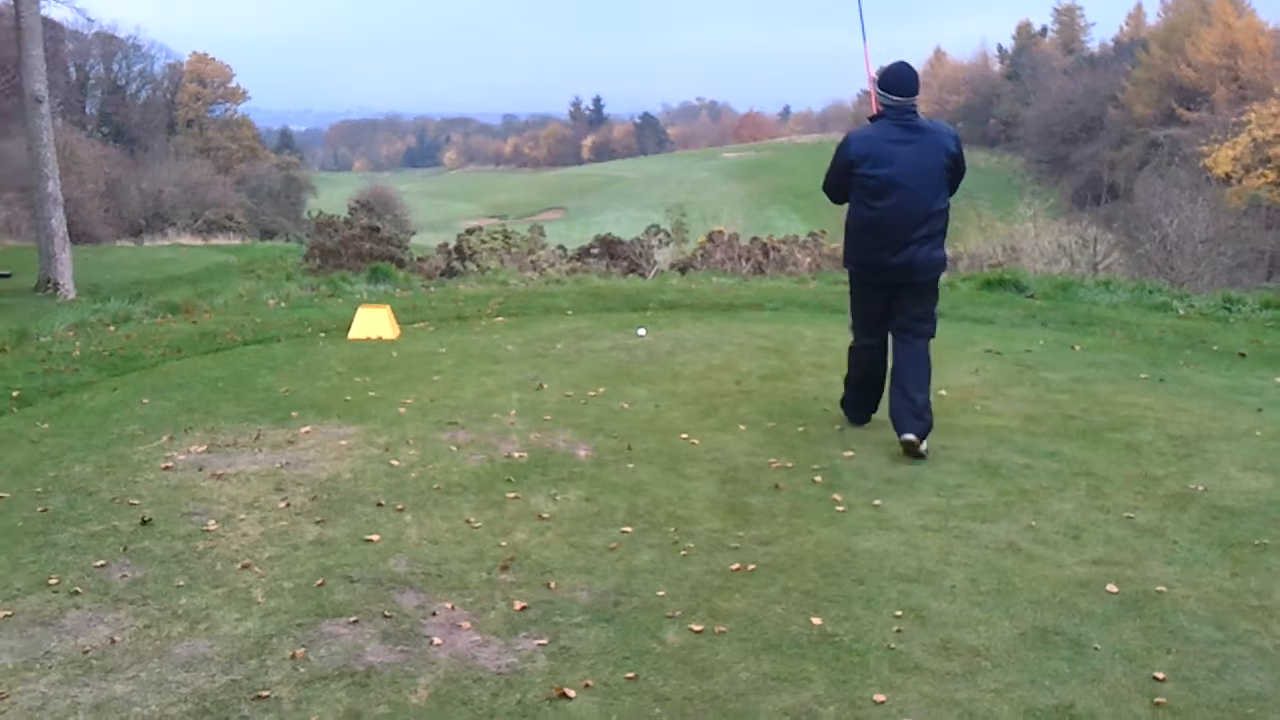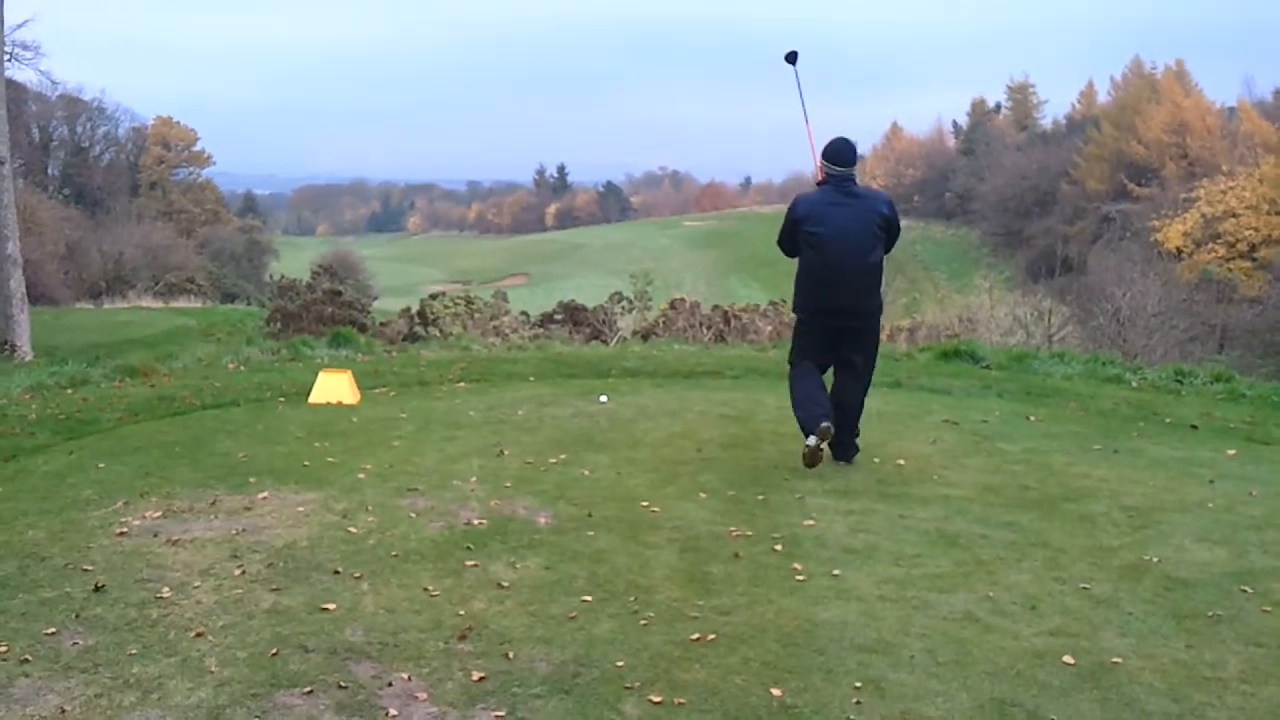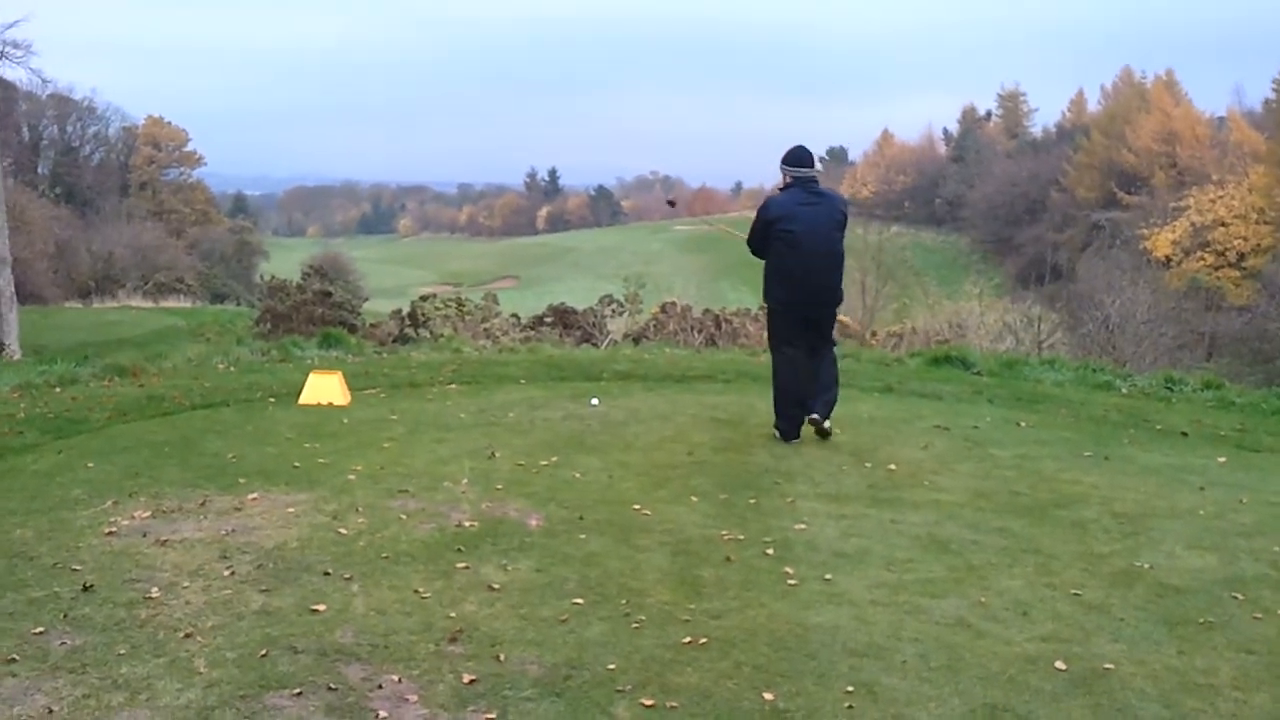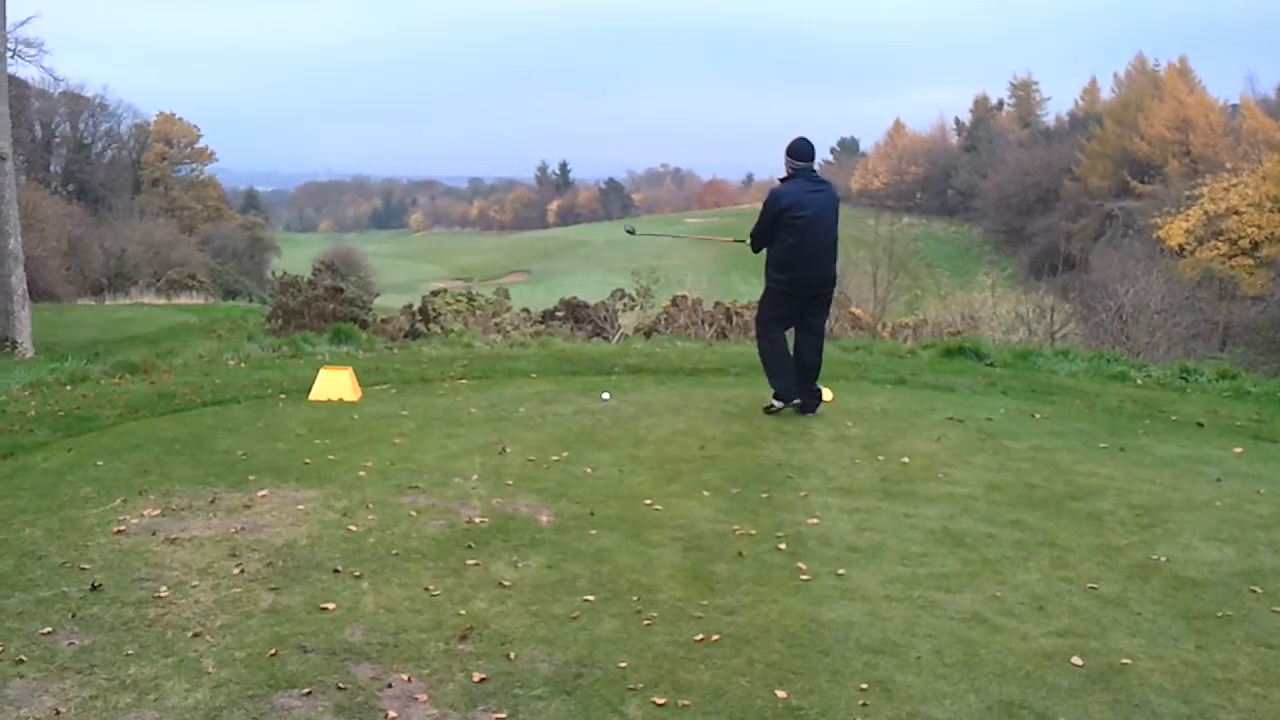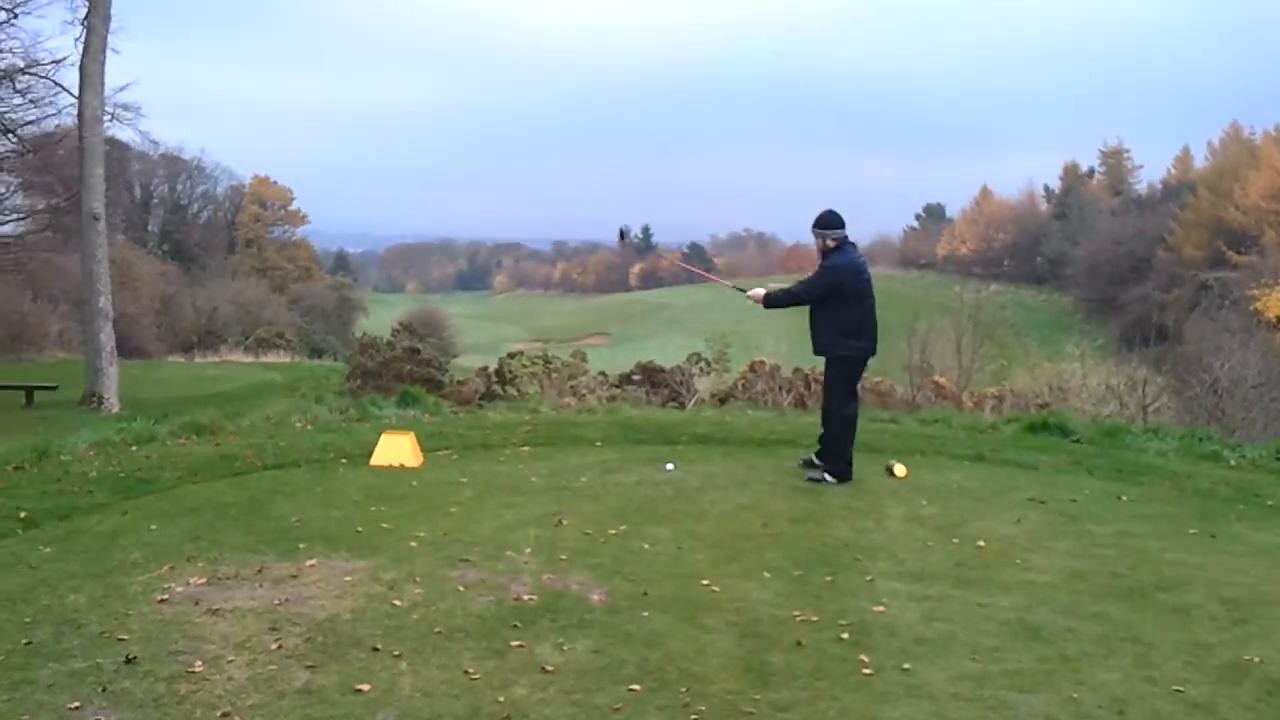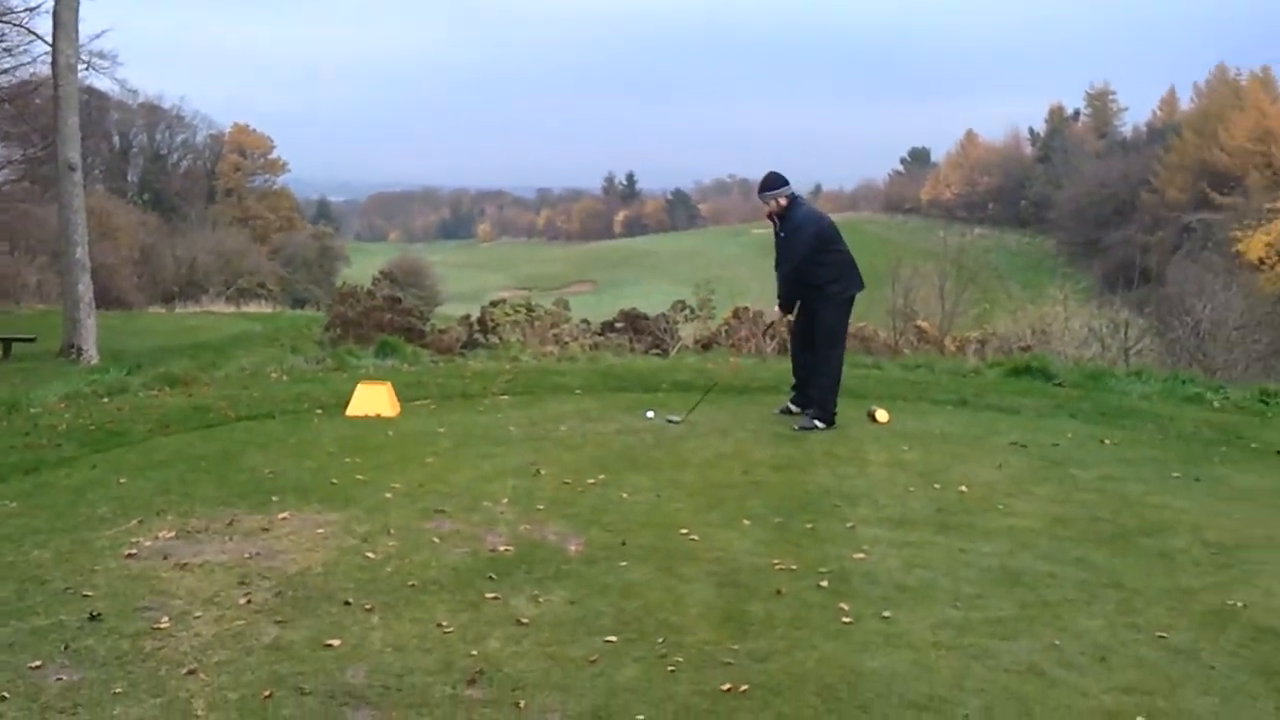
dt=0.7s
person 1, frame 1
left shoulder: (857, 142)
right shoulder: (946, 137)
left elbow: (835, 192)
right elbow: (952, 185)
left hip: (868, 260)
right hip: (923, 260)
left knee: (868, 335)
right knee: (915, 338)
left ankle: (858, 409)
right ankle: (912, 424)
person 1, frame 2
left shoulder: (804, 205)
right shoulder: (881, 203)
left elbow: (787, 248)
right elbow: (889, 243)
left hip: (815, 307)
right hip: (863, 308)
left knee: (805, 365)
right knee: (852, 374)
left ankle: (818, 424)
right ankle: (844, 445)
person 1, frame 3
left shoulder: (774, 205)
right shoulder: (838, 203)
left elbow: (756, 246)
left hip: (785, 297)
right hip: (826, 295)
left knee: (788, 358)
right knee: (822, 351)
left ankle: (789, 427)
right ankle: (820, 411)
person 1, frame 4
left shoulder: (781, 194)
right shoulder: (829, 192)
left elbow: (760, 235)
left wrist: (755, 243)
left hip: (786, 279)
right hip: (822, 279)
left knee: (769, 330)
right knee: (811, 337)
left ankle: (787, 392)
right ankle: (808, 398)
person 1, frame 5
left shoulder: (842, 264)
right shoulder: (839, 259)
left elbow: (806, 292)
right elbow: (811, 287)
left wrist: (768, 296)
right wrist: (773, 295)
left hip: (849, 345)
right hip: (845, 343)
left knee: (840, 403)
right knee: (834, 400)
left ankle: (838, 469)
right ankle: (826, 453)
person 1, frame 6
left shoulder: (804, 220)
right shoulder: (785, 218)
left elbow: (794, 267)
right elbow: (784, 263)
left wrist: (784, 305)
right wrist: (784, 299)
left hip: (836, 289)
right hip: (813, 289)
left knee: (827, 348)
right knee: (801, 340)
left ankle: (823, 414)
right ankle: (803, 398)
